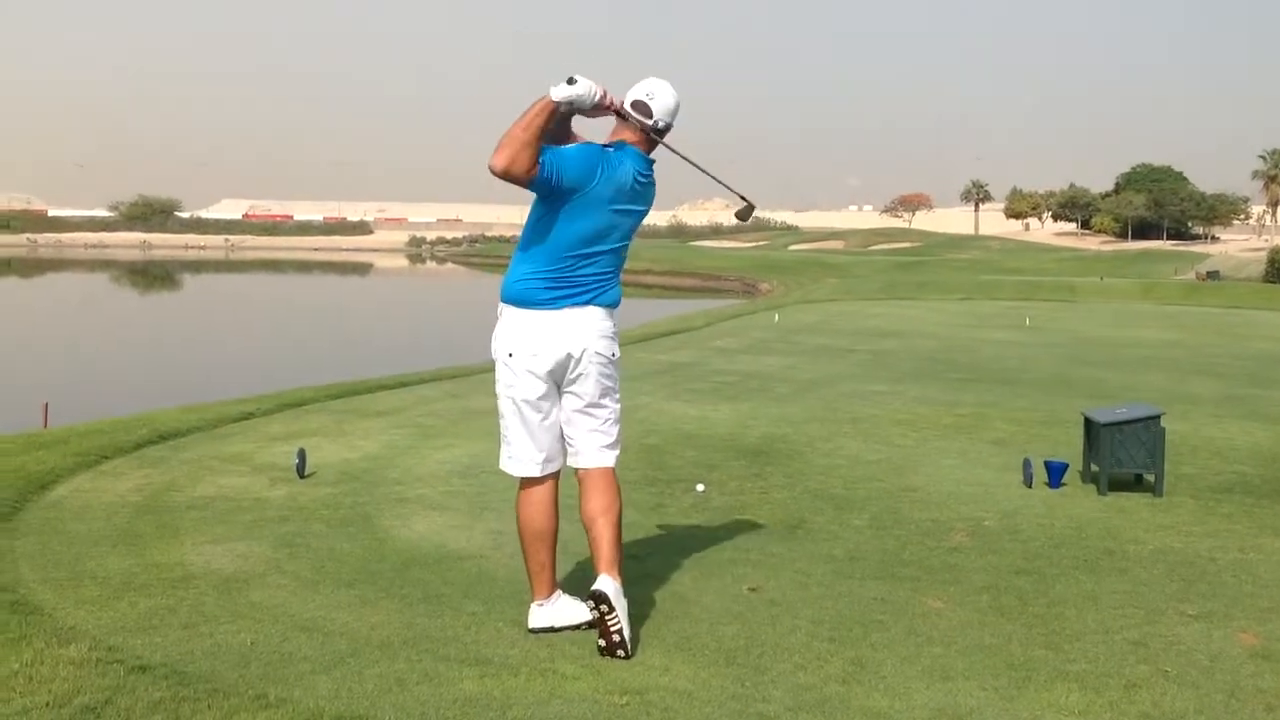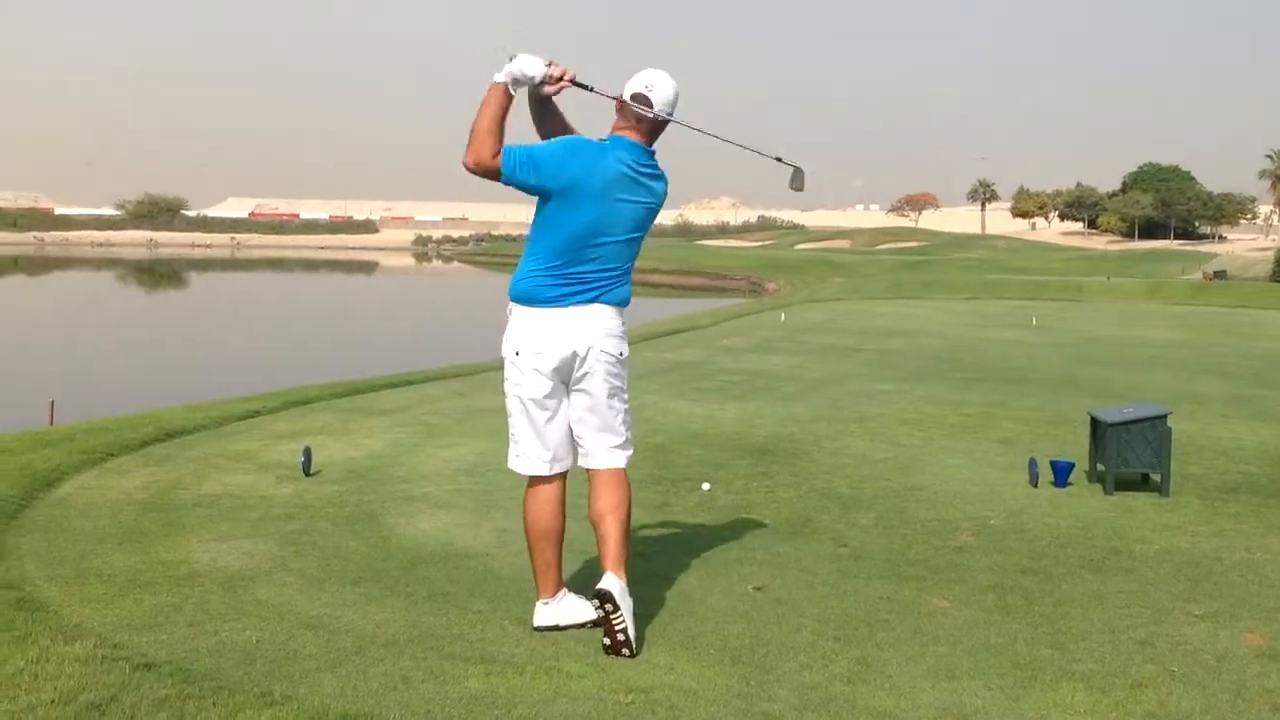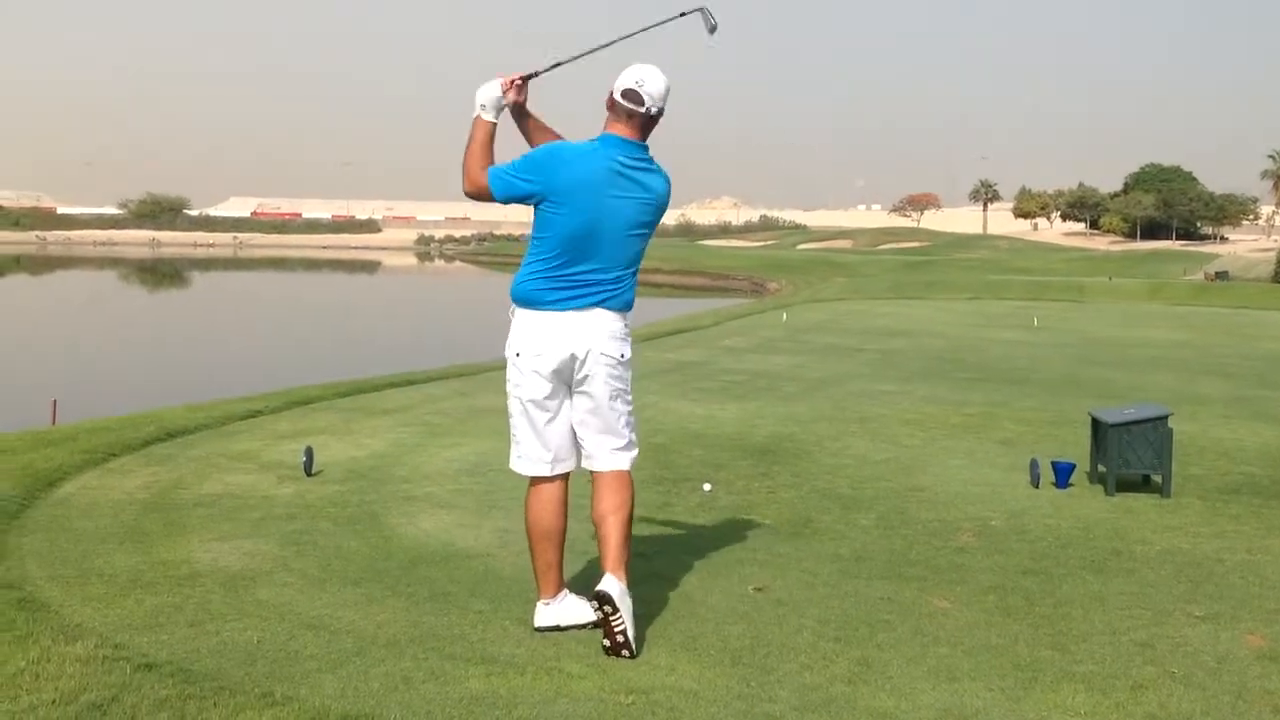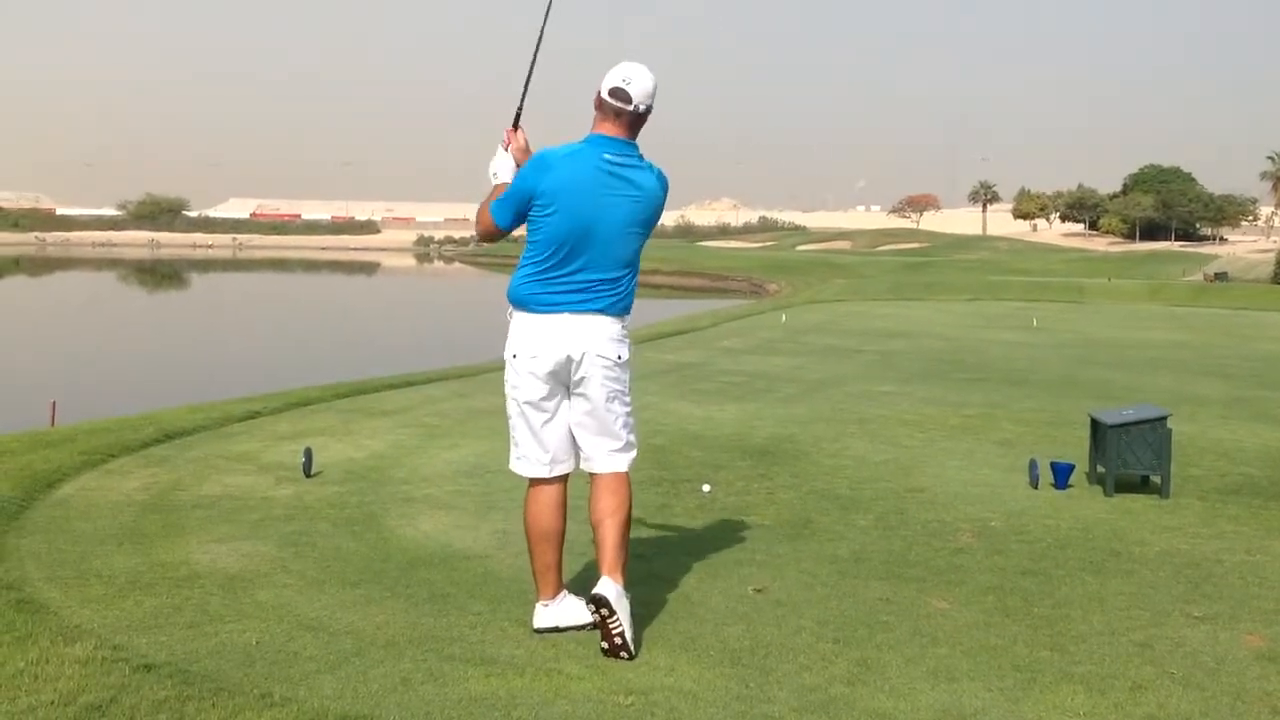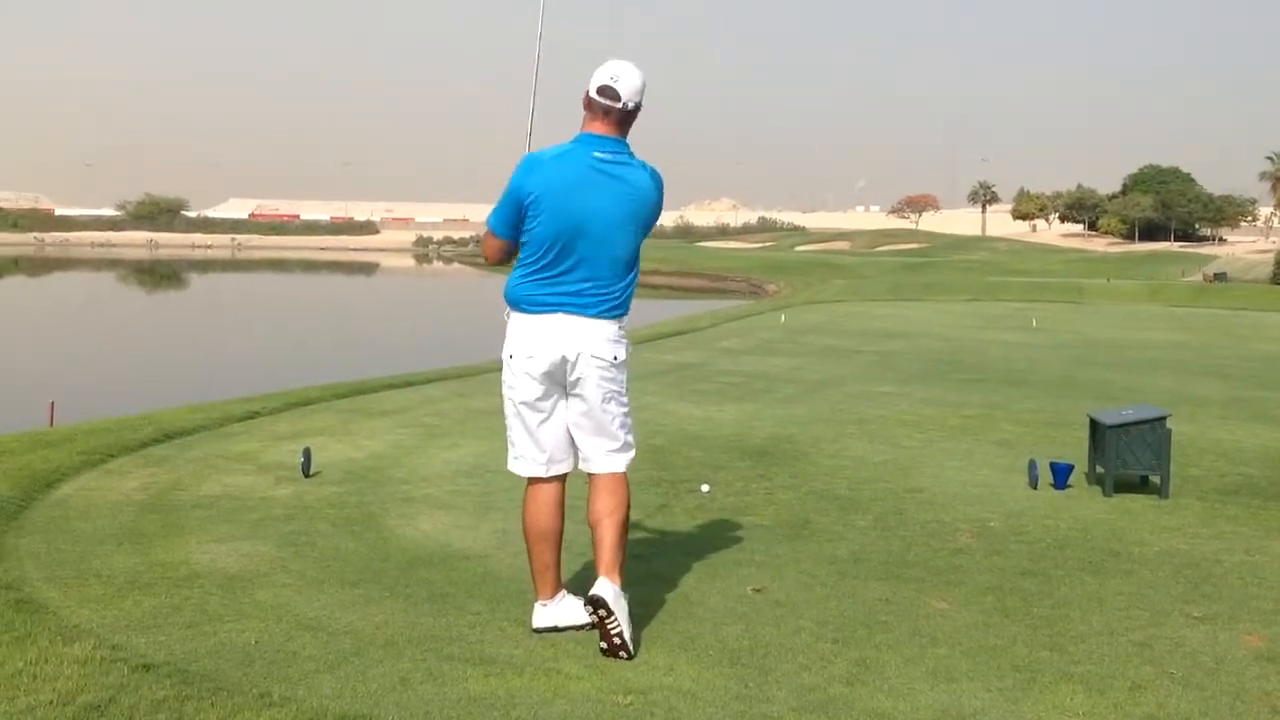
dt=0.2s
person 1, frame 1
left shoulder: (589, 165)
right shoulder: (642, 183)
left elbow: (504, 163)
right elbow: (558, 137)
left wrist: (558, 97)
right wrist: (566, 107)
left hip: (529, 330)
right hip: (592, 330)
left knee: (537, 471)
right knee: (597, 462)
left ankle: (545, 601)
right ankle: (608, 582)
person 1, frame 2
left shoulder: (578, 161)
right shoulder: (655, 183)
left elbow: (478, 158)
left wrist: (506, 81)
right wrist: (540, 95)
left hip: (537, 329)
right hip: (601, 329)
left knee: (545, 469)
right knee: (607, 461)
left ankle: (550, 599)
right ankle: (614, 580)
person 1, frame 3
left shoulder: (561, 164)
right shoulder: (657, 185)
left elbow: (475, 183)
left wrist: (487, 110)
right wrist: (522, 112)
left hip: (539, 330)
right hip: (604, 333)
left knee: (547, 471)
right knee: (611, 463)
left ankle: (551, 599)
right ankle: (614, 581)
person 1, frame 4
left shoulder: (547, 167)
right shoulder: (654, 185)
left elbow: (487, 228)
left wrist: (506, 168)
left hip: (536, 334)
right hip: (602, 336)
left knee: (545, 472)
right knee: (610, 465)
left ankle: (550, 601)
right ankle: (611, 585)
person 1, frame 5
left shoulder: (536, 169)
right shoulder: (648, 184)
left elbow: (494, 252)
left hip: (532, 335)
right hip: (599, 338)
left knee: (543, 472)
right knee: (609, 466)
left ankle: (549, 601)
right ankle: (608, 586)
